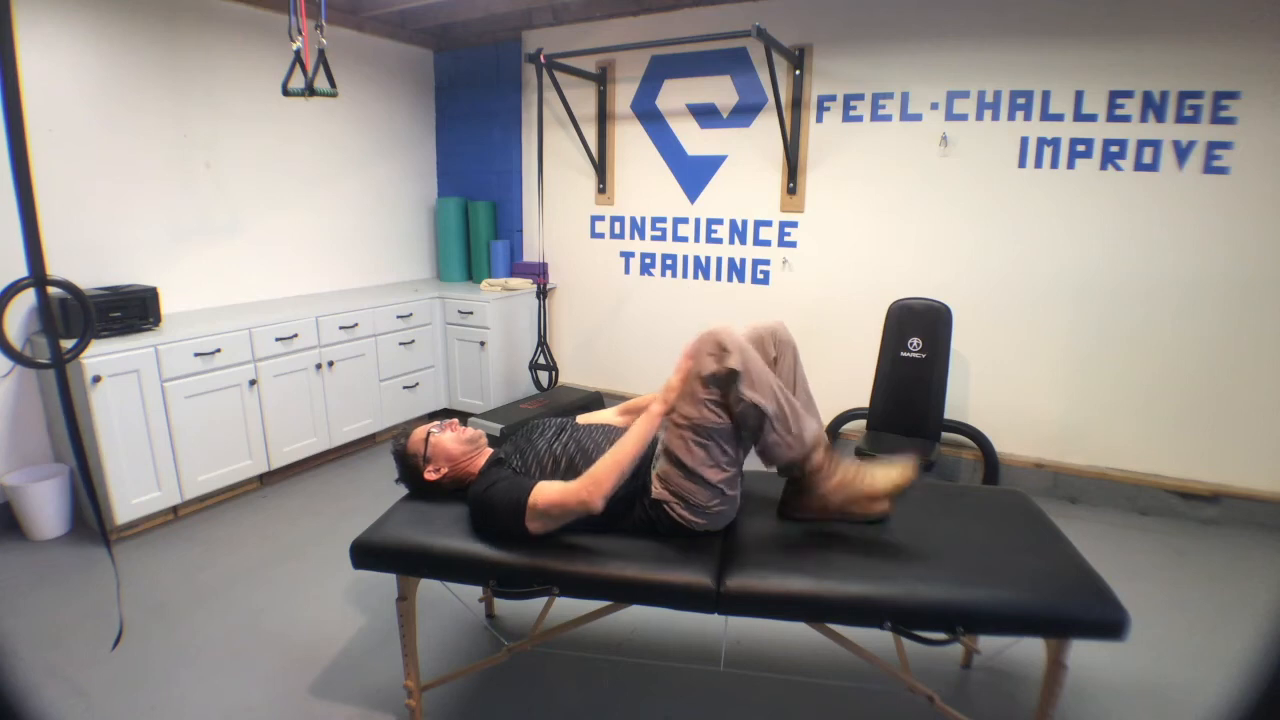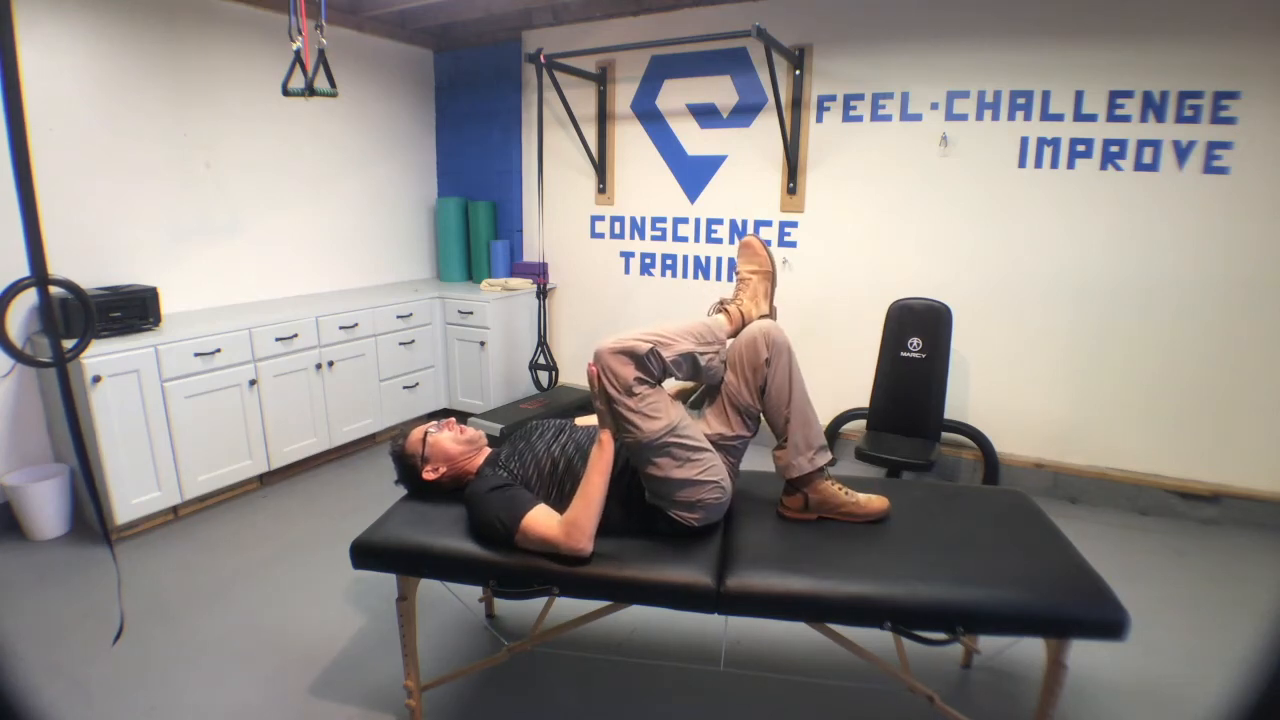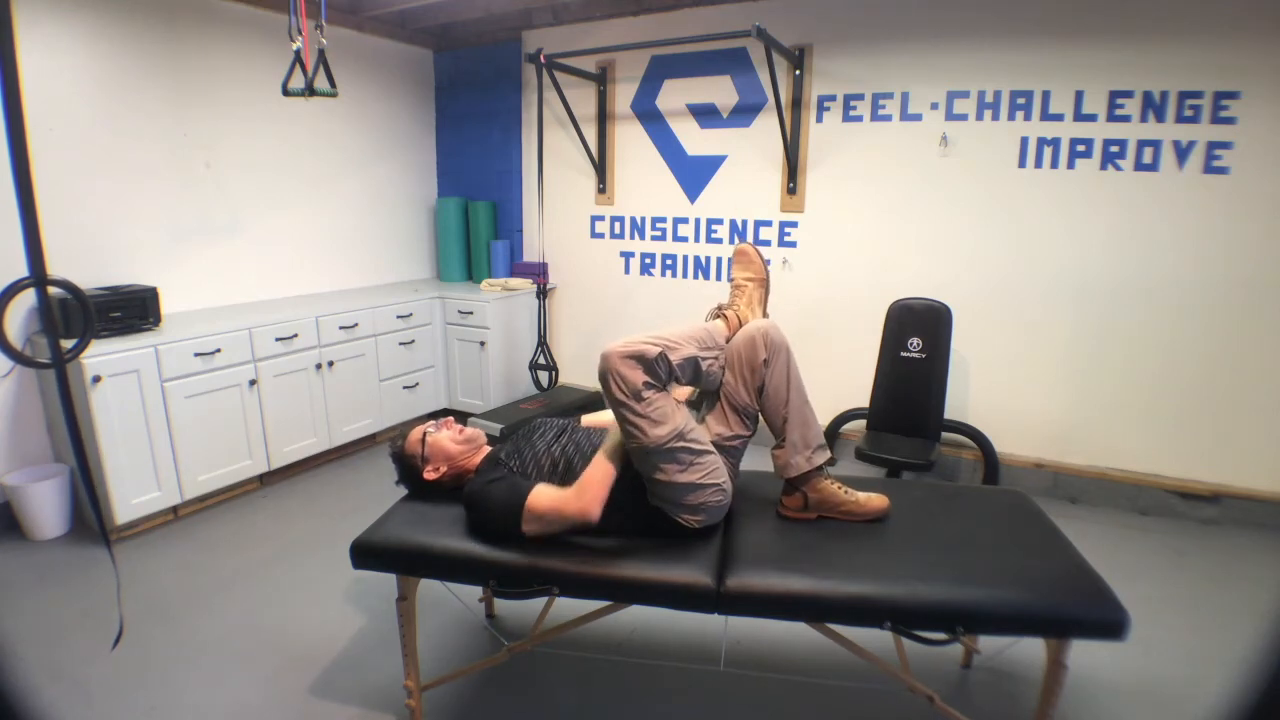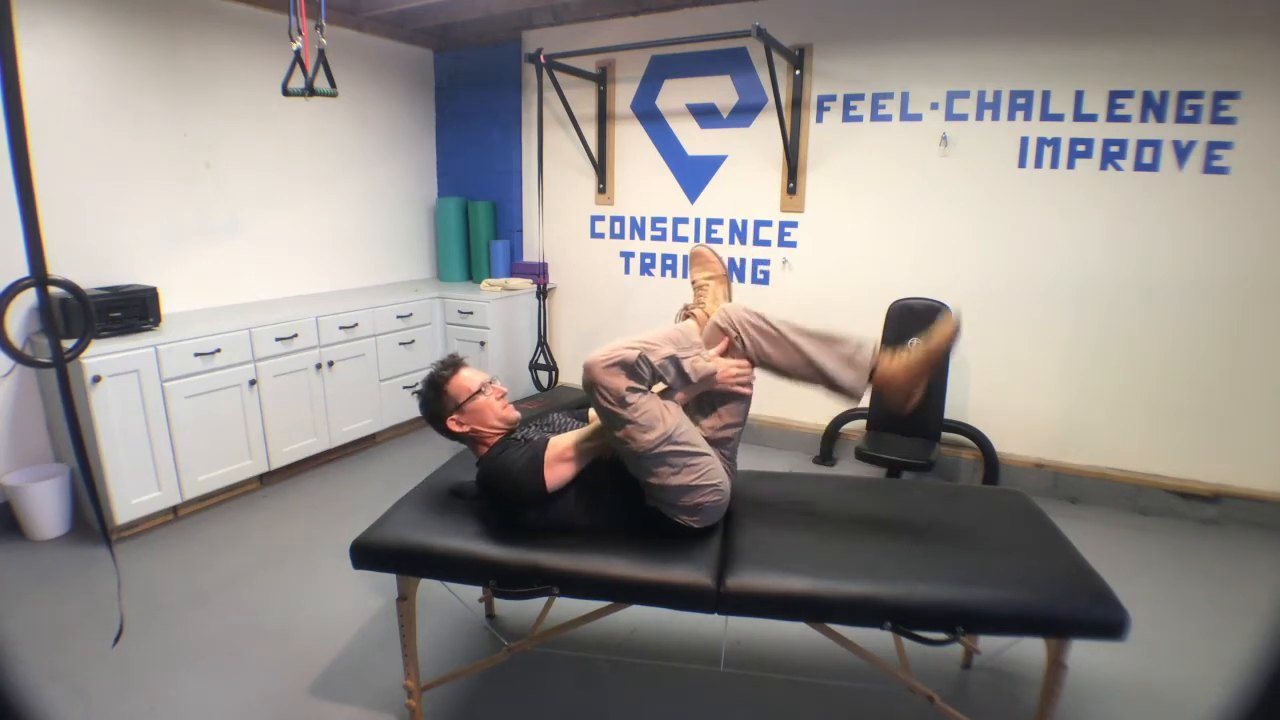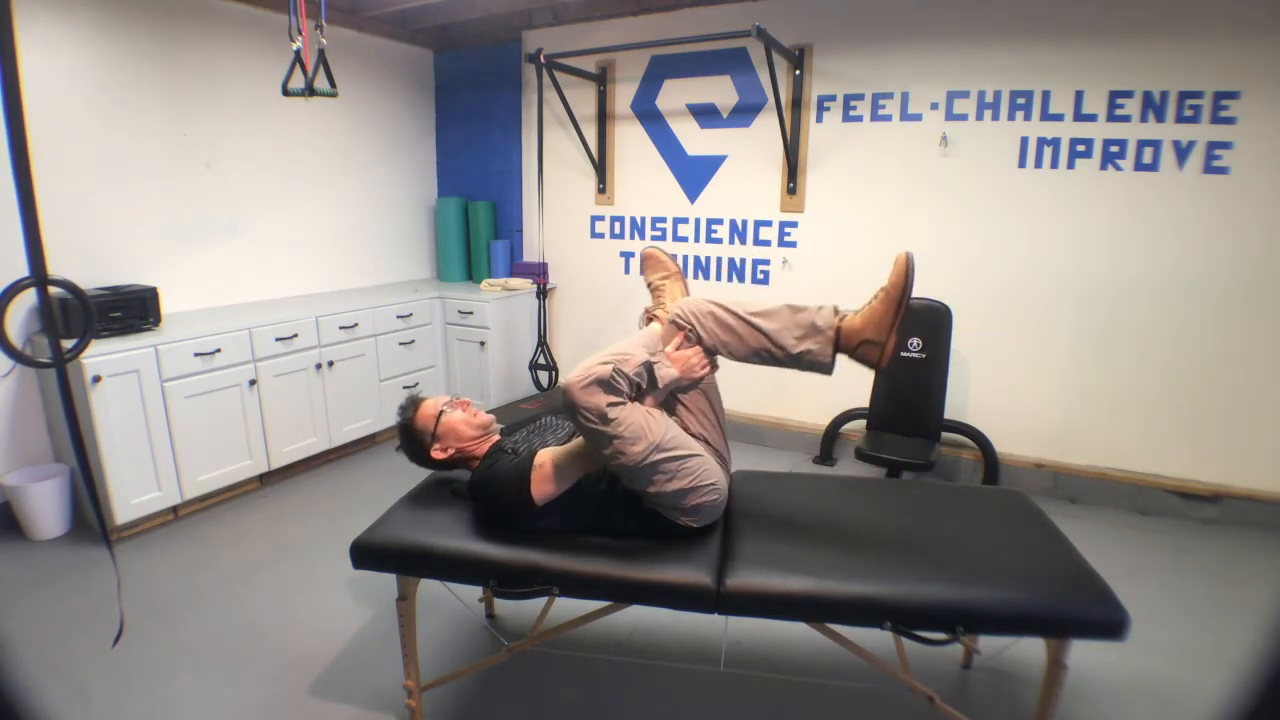
dt=1s
person 1, frame 1
left shoulder: (522, 441)
right shoulder: (492, 497)
left elbow: (618, 418)
right elbow: (590, 496)
left wrist: (695, 382)
right wrist: (664, 404)
left hip: (669, 454)
right hip: (686, 498)
left knee: (770, 337)
right knee: (719, 343)
left ankle: (808, 484)
right ankle: (822, 473)
person 1, frame 2
left shoulder: (523, 439)
right shoulder: (487, 498)
left elbow: (623, 417)
right elbow: (575, 540)
left wrist: (691, 383)
right wrist: (607, 431)
left hip: (703, 459)
right hip: (693, 495)
left knee: (765, 340)
right knee: (615, 357)
left ankle: (809, 486)
right ankle: (735, 315)
person 1, frame 3
left shoulder: (528, 436)
right shoulder: (488, 496)
left elbow: (604, 421)
right elbow: (585, 508)
left wrist: (693, 387)
right wrist: (625, 425)
left hip: (701, 461)
right hip: (691, 500)
left knee: (764, 337)
right knee: (621, 359)
left ankle: (806, 484)
right ankle: (731, 322)
person 1, frame 4
left shoulder: (539, 430)
right shoulder: (503, 473)
left elbow: (615, 419)
right elbow: (598, 440)
left wrist: (694, 365)
right wrist: (695, 377)
left hip: (698, 461)
right hip: (692, 498)
left knee: (736, 323)
right knee: (604, 366)
left ankle: (881, 373)
right ankle: (702, 322)
person 1, frame 5
left shoulder: (527, 435)
right shoulder: (493, 482)
left elbow: (603, 431)
right elbow: (588, 454)
left wrist: (655, 366)
right wrist: (663, 377)
left hip: (694, 459)
right hip: (693, 494)
left knee: (693, 315)
right knee: (583, 384)
left ankle: (848, 332)
right ankle: (665, 322)
